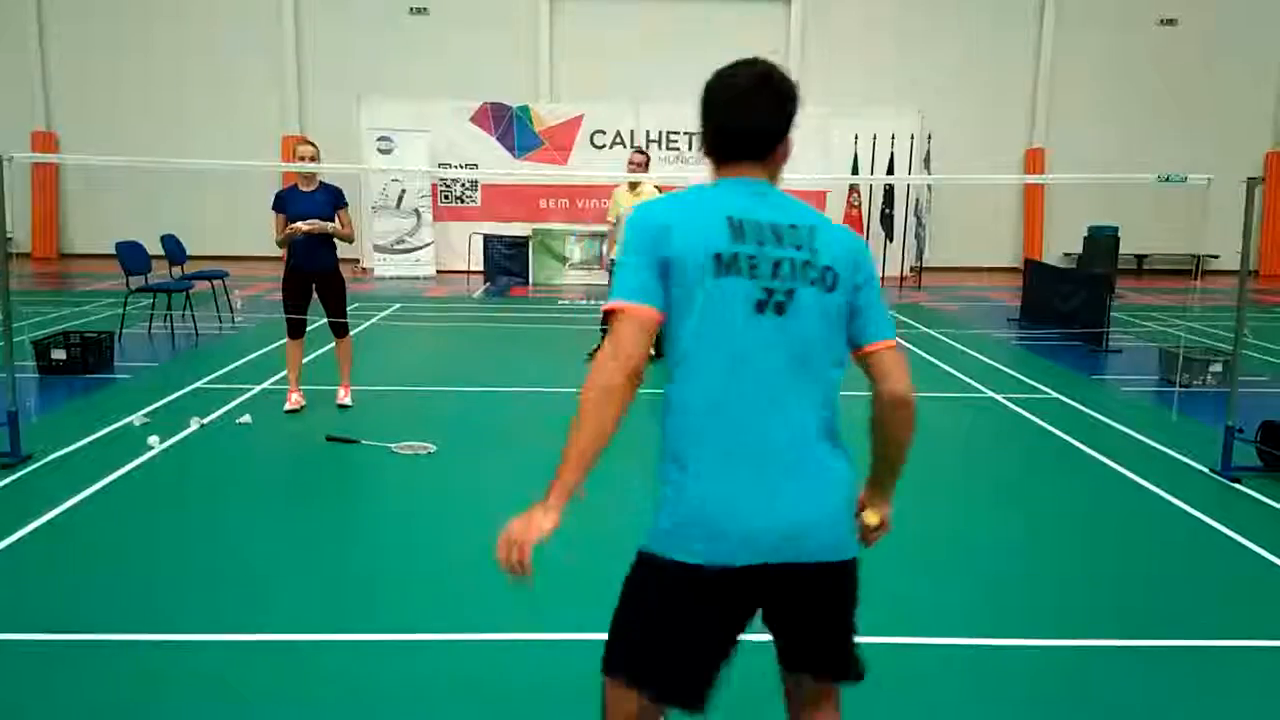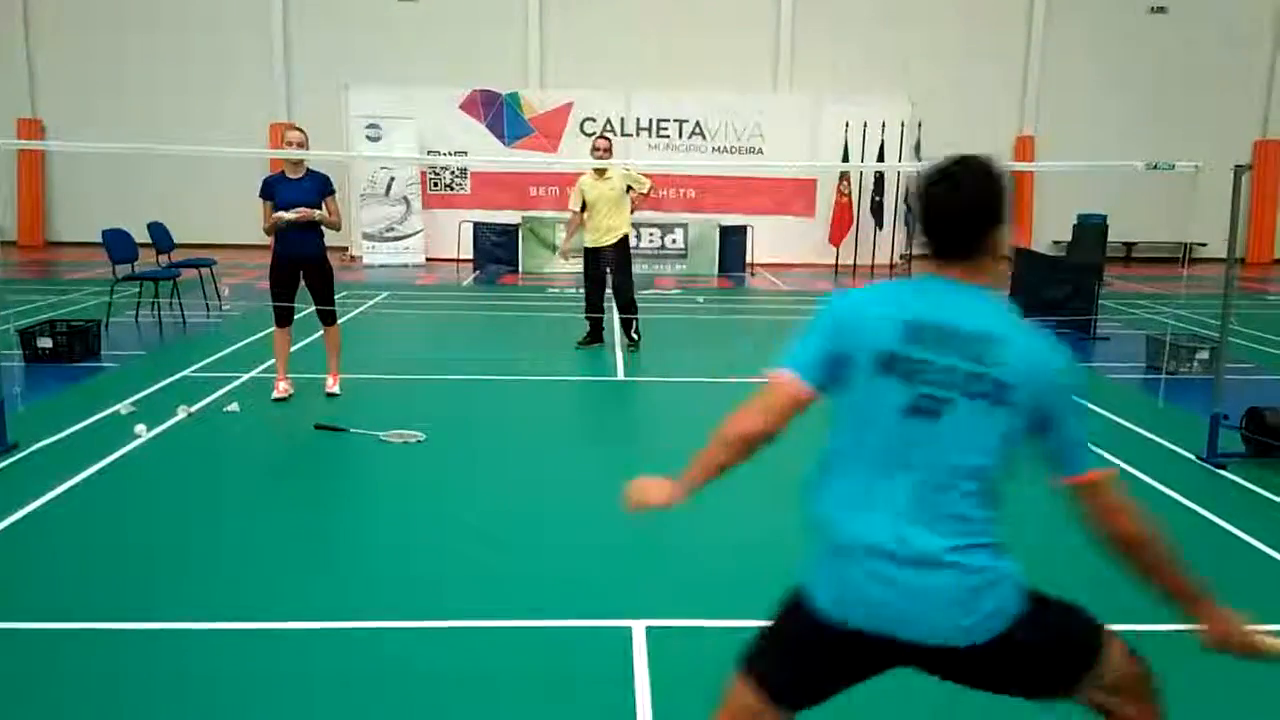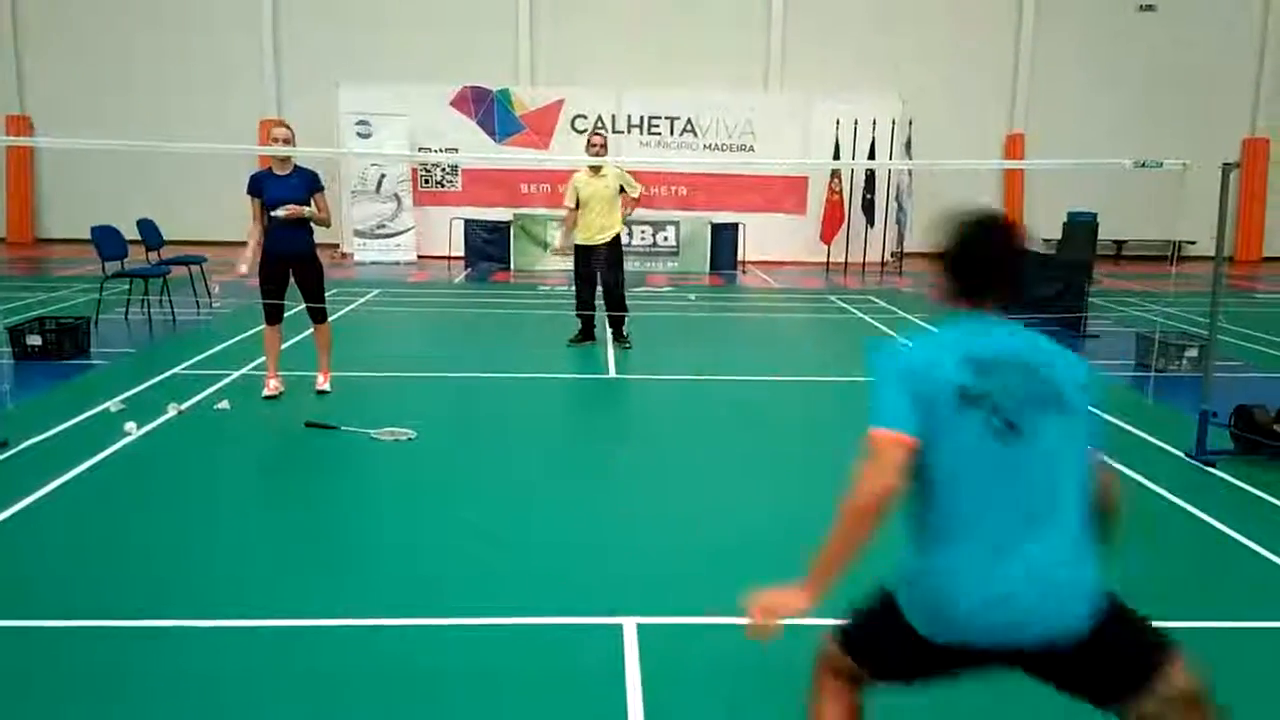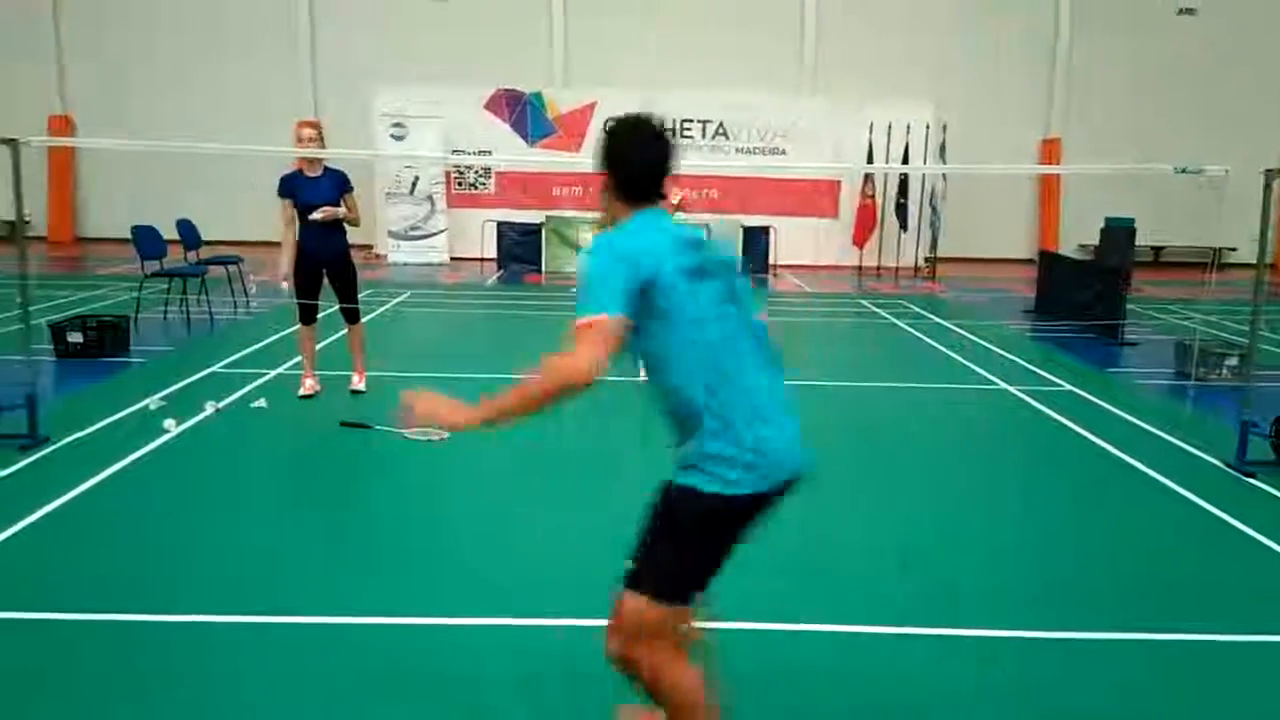
dt=0.4s
person 1, frame 1
left shoulder: (661, 222)
right shoulder: (840, 243)
left elbow: (621, 365)
right elbow: (898, 395)
left wrist: (551, 505)
right wrist: (879, 491)
left hip: (703, 527)
right hip: (821, 528)
person 1, frame 2
left shoulder: (855, 310)
right shoulder: (1042, 360)
left elbow: (756, 423)
right elbow: (1110, 517)
left wrist: (678, 487)
right wrist: (1204, 611)
left hip: (844, 596)
right hip: (970, 605)
person 1, frame 3
left shoulder: (908, 361)
right shoulder: (1070, 370)
left elbow: (878, 486)
right elbow: (1104, 497)
left wrist: (807, 587)
left hip: (947, 604)
right hip: (1064, 605)
left knee: (835, 670)
person 1, frame 4
left shoulder: (619, 249)
right shoulder: (704, 243)
left elbow: (581, 368)
right elbow: (757, 342)
left wrist: (469, 416)
left hip: (731, 460)
right hip: (772, 443)
left knee: (639, 637)
person 2, frame 1
left shoulder: (333, 193)
right shoulder: (284, 196)
left elbow: (350, 235)
right elbow: (279, 241)
left wrist: (327, 227)
right wrist: (289, 234)
left hip: (328, 270)
right hip: (296, 272)
left knee: (340, 329)
right knee: (294, 331)
left ankle: (344, 387)
right ankle: (294, 391)
person 2, frame 2
left shoulder: (321, 180)
right shoulder: (271, 183)
left elbow: (337, 224)
right elbow: (268, 229)
left wrist: (315, 215)
right wrist: (275, 222)
left hip: (315, 258)
right hip: (283, 260)
left knee: (328, 317)
right knee: (282, 320)
left ankle: (333, 376)
right ankle: (282, 380)
person 2, frame 3
left shoulder: (309, 177)
right shoulder: (258, 180)
left elbow: (326, 219)
right elbow: (258, 223)
left wrist: (305, 211)
right wrist: (249, 254)
left hip: (305, 255)
right hip: (273, 257)
left knee: (318, 314)
right knee: (272, 317)
left ankle: (323, 373)
right ankle: (272, 377)
person 2, frame 4
left shoulder: (339, 178)
right shoulder: (289, 182)
left elbow: (356, 219)
right elbow: (289, 225)
left wrist: (338, 213)
right wrist: (285, 262)
left hip: (338, 255)
right hip: (307, 257)
left knee: (351, 314)
right knee: (307, 317)
left ankle: (359, 372)
right ankle: (308, 377)
person 3, frame 1
left shoulder: (652, 192)
right shoulder: (618, 192)
right elbow: (613, 226)
right wrist: (608, 254)
right hip: (619, 258)
right ankle: (605, 344)
person 3, frame 2
left shoulder: (623, 175)
right shoulder: (583, 182)
left elbow: (647, 185)
right elbow: (576, 214)
left wrist: (636, 202)
right wrist: (566, 240)
left hip: (618, 242)
right hip: (592, 244)
left knee: (623, 290)
right knee: (592, 292)
left ankle: (632, 333)
right ankle: (594, 333)
person 3, frame 3
left shoulder: (617, 175)
right shoulder: (577, 178)
left elbow: (637, 190)
right elbow: (572, 211)
left wrist: (629, 209)
right wrist: (565, 237)
left hip: (610, 241)
right hip: (583, 242)
left knee: (613, 289)
right knee: (584, 290)
left ankle: (619, 331)
right ankle: (586, 331)
person 3, frame 4
left shoulder: (657, 181)
right shoulder: (618, 180)
left elbow: (675, 199)
right elbow: (609, 214)
left wrist: (665, 212)
right wrist: (604, 240)
left hip: (647, 248)
right hip: (620, 247)
left knee: (648, 291)
right knee: (619, 293)
left ankle: (649, 328)
right ankle: (619, 326)
